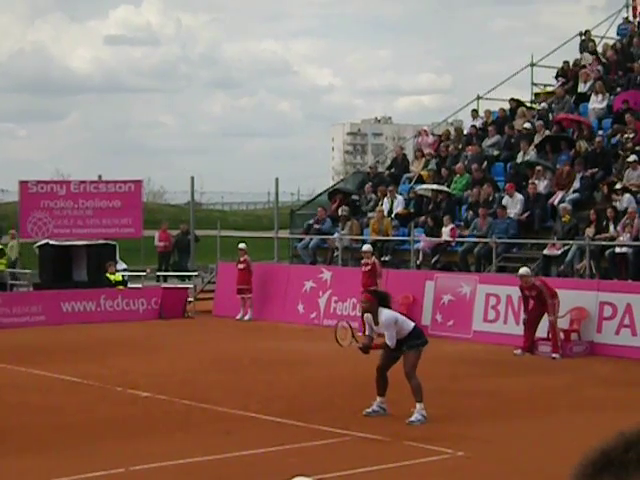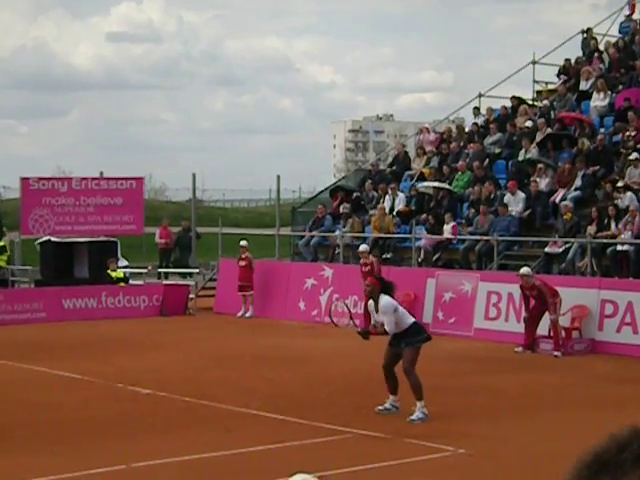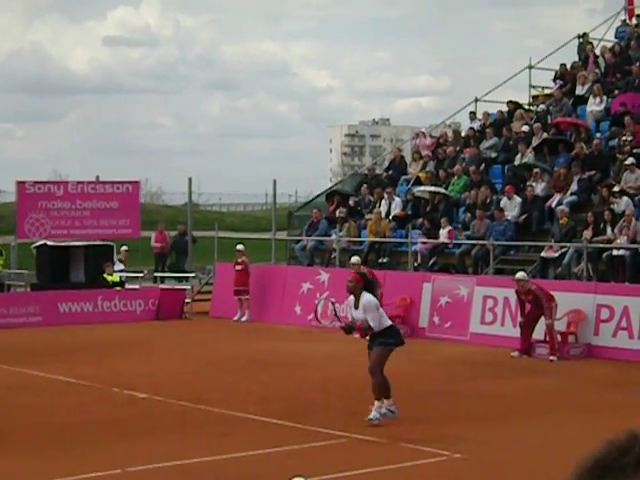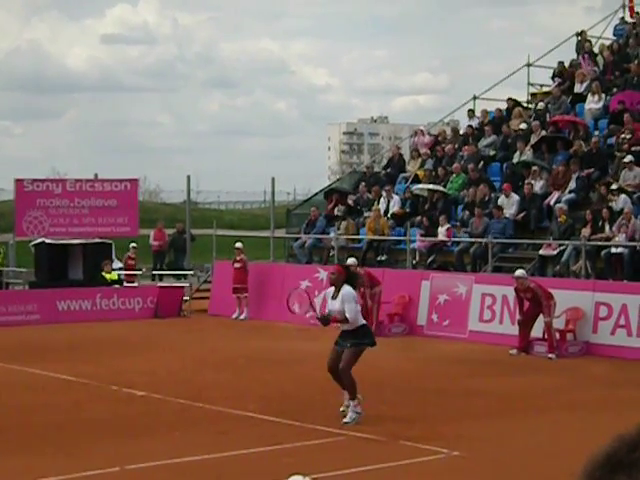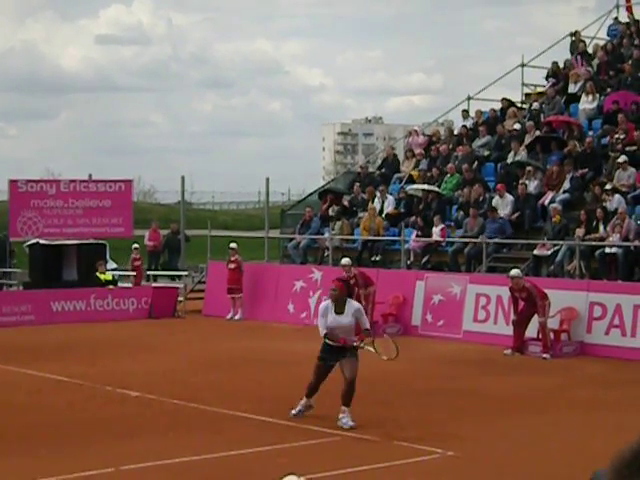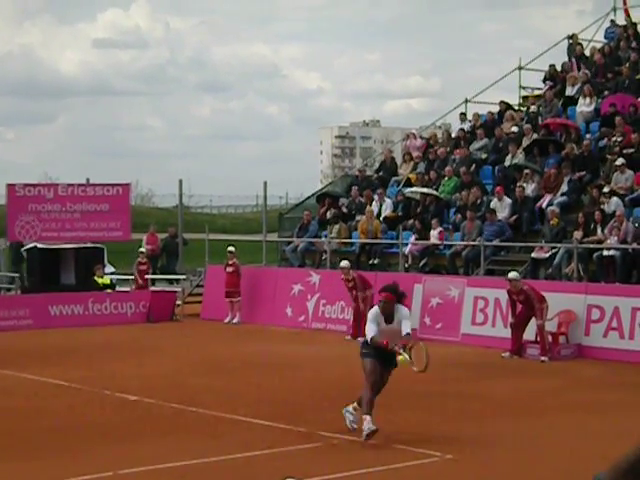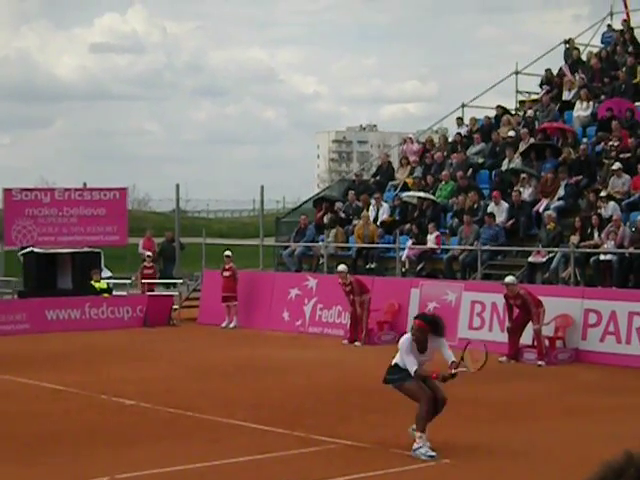
dt=0.4s
person 1, frame 1
left shoulder: (386, 317)
right shoulder: (367, 316)
left elbow: (390, 344)
right elbow: (369, 334)
left wrist: (371, 346)
right wrist: (366, 344)
left hip: (413, 338)
right hip: (397, 339)
left knee: (409, 372)
right knee: (380, 369)
left ankle: (420, 411)
right ankle: (380, 405)
person 1, frame 2
left shoulder: (386, 303)
right shoulder: (371, 304)
left elbow: (389, 330)
right elbow: (376, 324)
left wrist: (370, 332)
right wrist: (367, 331)
left hip: (412, 333)
right hip: (399, 335)
left knee: (408, 370)
right knee: (387, 367)
left ankle: (421, 409)
right ankle: (393, 402)
person 1, frame 3
left shoulder: (368, 300)
right shoulder: (350, 301)
left elbow: (374, 326)
right elbow: (352, 321)
left wrist: (355, 328)
right wrist: (349, 327)
left hip: (387, 335)
right hip: (376, 336)
left knee: (373, 369)
right knee: (377, 372)
left ankle: (377, 408)
right ankle: (389, 406)
person 1, frame 4
left shoulder: (348, 293)
right shoulder: (329, 292)
left elbow: (352, 318)
right elbow: (330, 314)
left wrist: (331, 319)
right wrist: (325, 318)
left hip: (359, 334)
right hip: (345, 334)
left knee: (343, 369)
right knee: (331, 367)
left ankle: (355, 408)
right ankle: (352, 399)
person 1, frame 5
left shoulder: (355, 307)
right shoulder: (325, 306)
left elbow: (366, 327)
right elbow: (324, 332)
left wrist: (360, 339)
right wrist: (343, 341)
left hip: (349, 350)
right hip: (330, 348)
left knee: (350, 379)
right knee: (316, 381)
left ankle: (345, 413)
right ankle: (306, 403)
person 1, frame 6
left shoulder: (403, 312)
right shoulder: (374, 313)
left elbow: (407, 333)
right elbow: (371, 338)
left wrist: (404, 344)
right wrist: (386, 343)
left hip: (389, 353)
right hip: (372, 350)
left knee: (376, 389)
right knee: (371, 385)
left ankle: (352, 410)
right ankle: (367, 422)
person 1, frame 7
left shoulder: (437, 339)
right shoulder: (406, 341)
left elbow: (451, 359)
right elbow: (415, 370)
left wrist: (452, 369)
right wrist: (436, 377)
left hip: (416, 372)
right hip: (399, 372)
left knee: (441, 400)
right knee: (426, 398)
left ankle: (417, 428)
right ankle: (419, 444)
